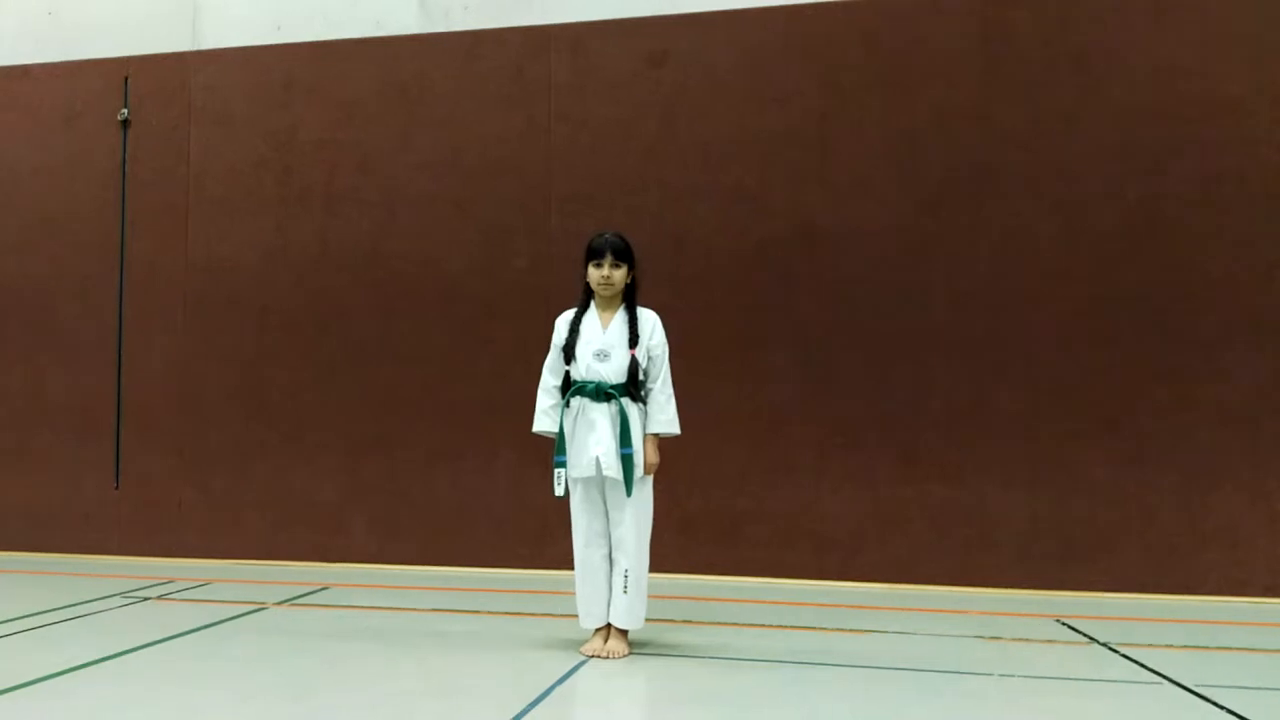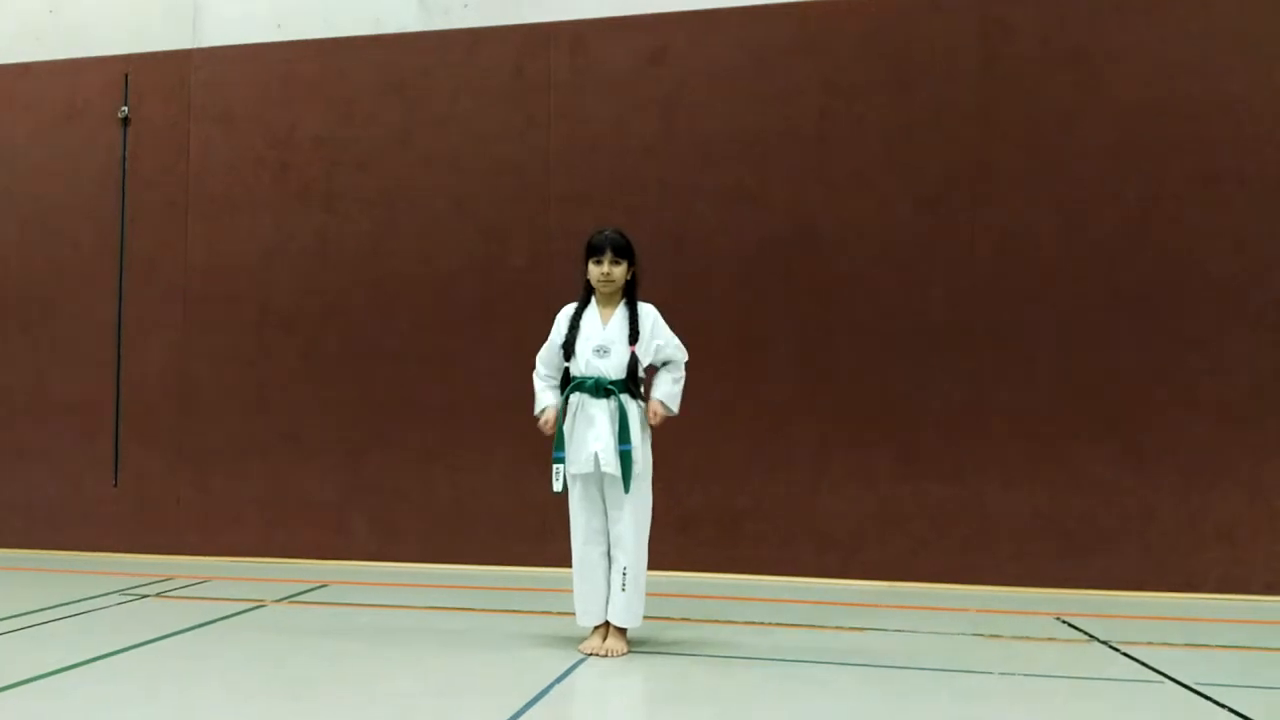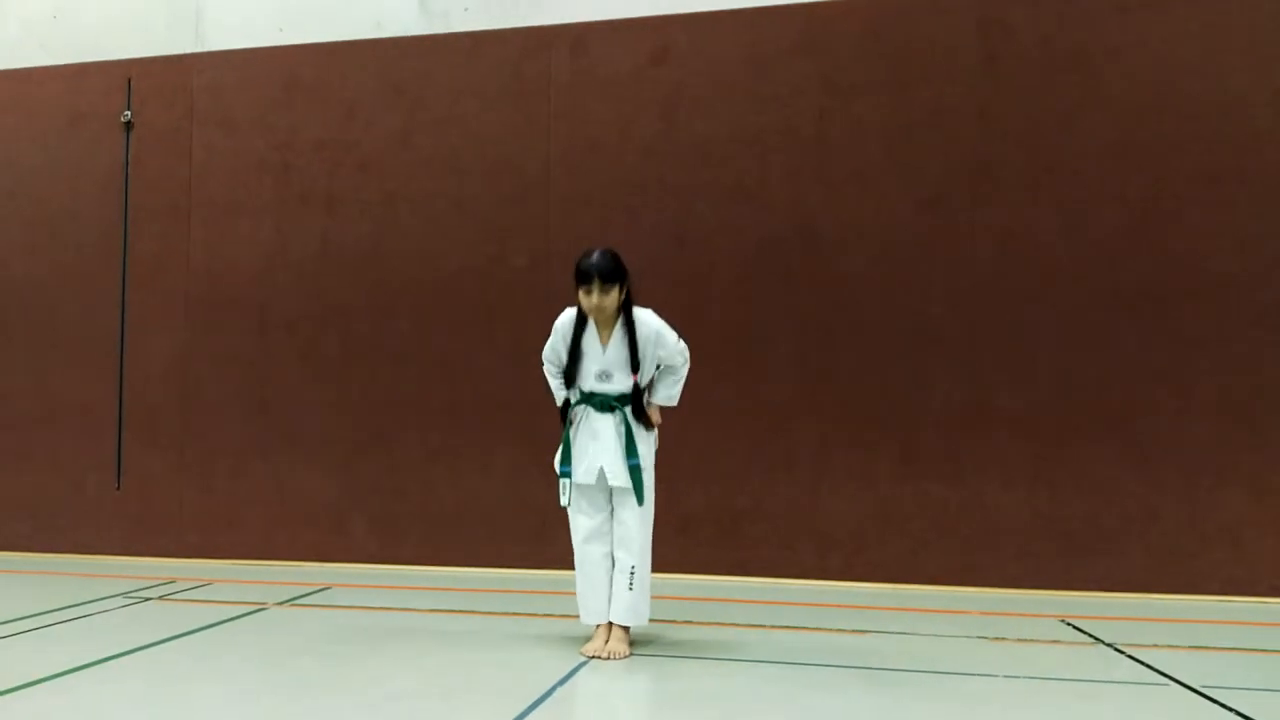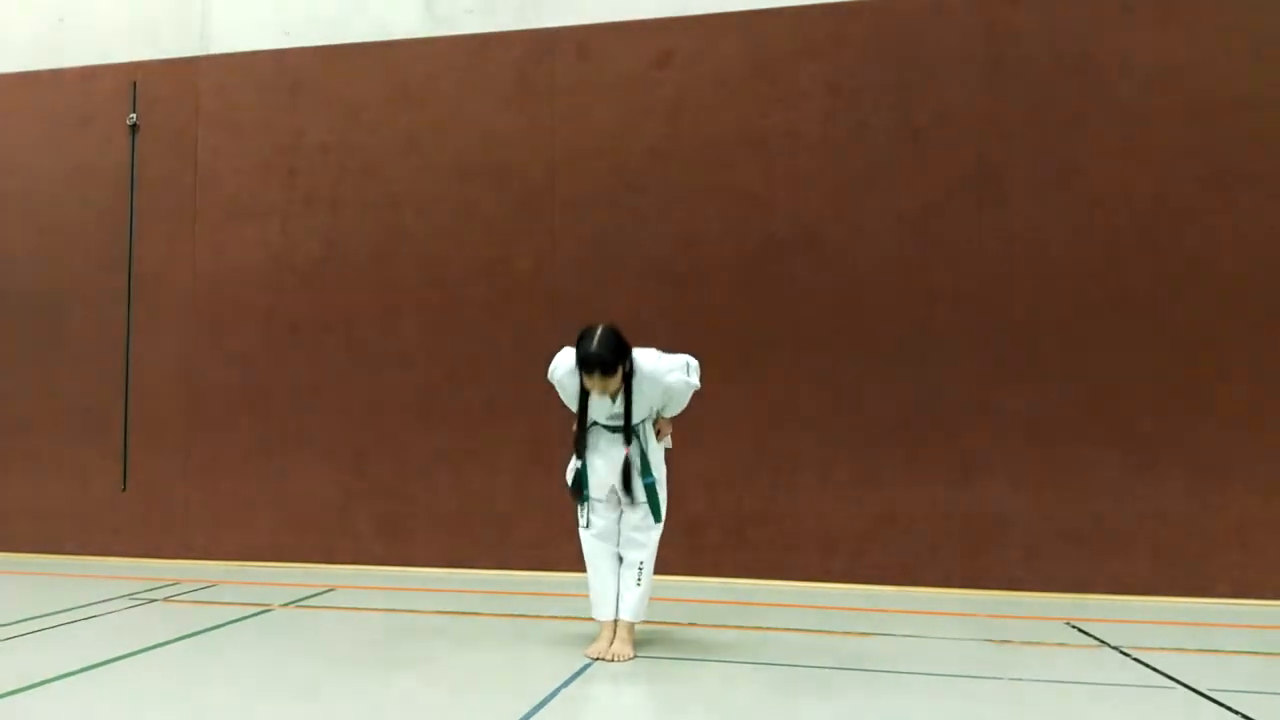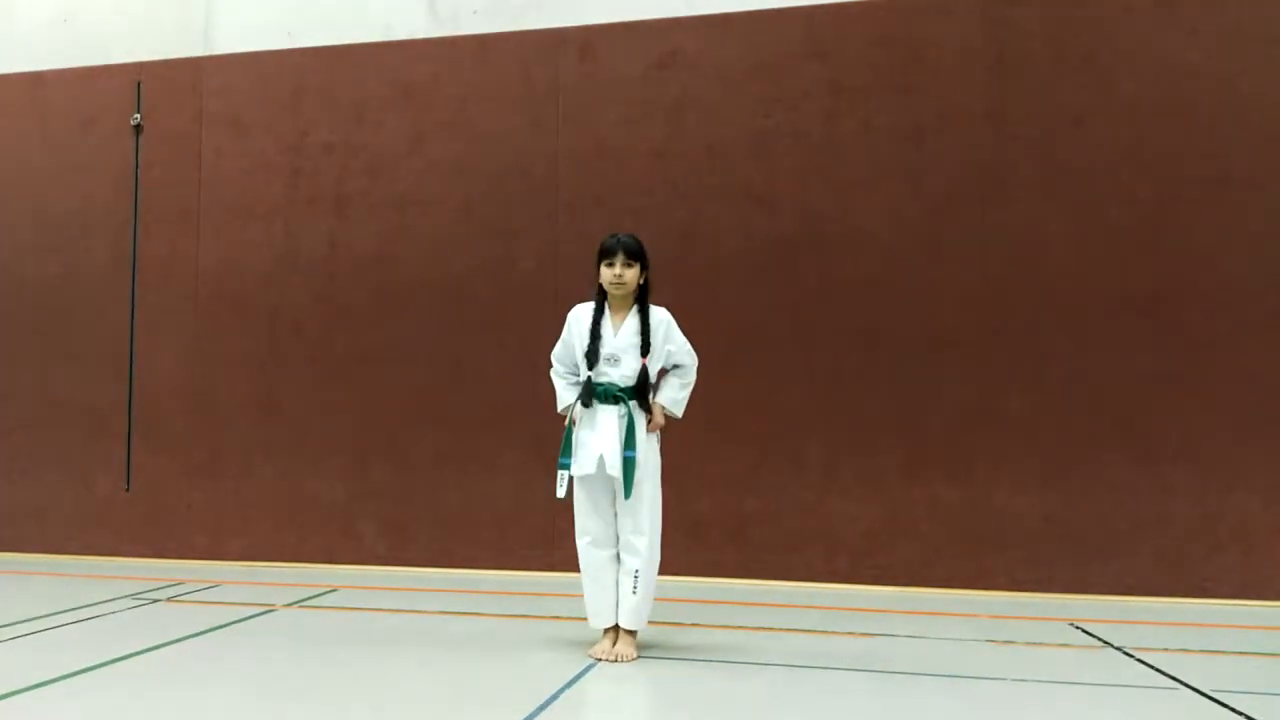
dt=0.7s
person 1, frame 1
left shoulder: (646, 322)
right shoulder: (568, 322)
left elbow: (659, 384)
right elbow: (552, 382)
left wrist: (652, 440)
right wrist: (555, 439)
left hip: (627, 432)
right hip: (581, 434)
left knee: (628, 533)
right knee: (589, 534)
left ankle: (620, 629)
right ankle: (598, 626)
person 1, frame 2
left shoulder: (646, 316)
right shoulder: (569, 316)
left elbow: (675, 360)
right elbow: (547, 367)
left wrist: (660, 399)
right wrist: (549, 406)
left hip: (625, 430)
right hip: (581, 429)
left knee: (626, 529)
right knee: (587, 530)
left ankle: (619, 626)
right ankle: (596, 624)
person 1, frame 3
left shoulder: (647, 325)
right shoulder: (566, 324)
left elbow: (677, 361)
right elbow: (552, 366)
left wrist: (656, 403)
right wrist: (568, 406)
left hip: (630, 435)
right hip: (585, 434)
left knee: (631, 532)
right knee: (588, 530)
left ankle: (621, 627)
right ankle: (600, 625)
person 1, frame 4
left shoulder: (655, 371)
right shoulder: (566, 368)
left elbow: (690, 372)
left wrist: (664, 416)
right wrist: (584, 417)
left hip: (641, 448)
right hip: (597, 447)
left knee: (639, 534)
right knee: (598, 532)
left ankle: (625, 630)
right ankle: (606, 626)
person 1, frame 5
left shoulder: (659, 320)
right shoulder: (580, 317)
left elbow: (685, 365)
right elbow: (562, 366)
left wrist: (663, 406)
right wrist: (571, 405)
left hip: (634, 432)
right hip: (590, 431)
left knee: (638, 532)
right knee: (593, 533)
left ankle: (628, 630)
right ankle: (607, 628)
